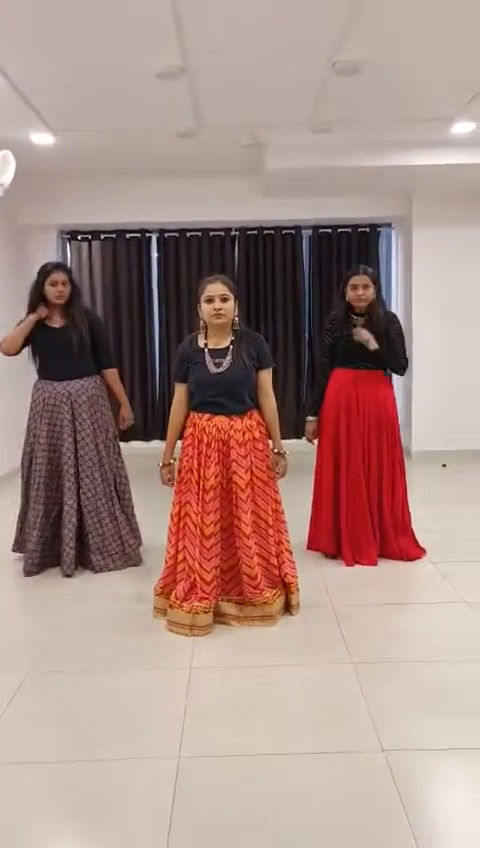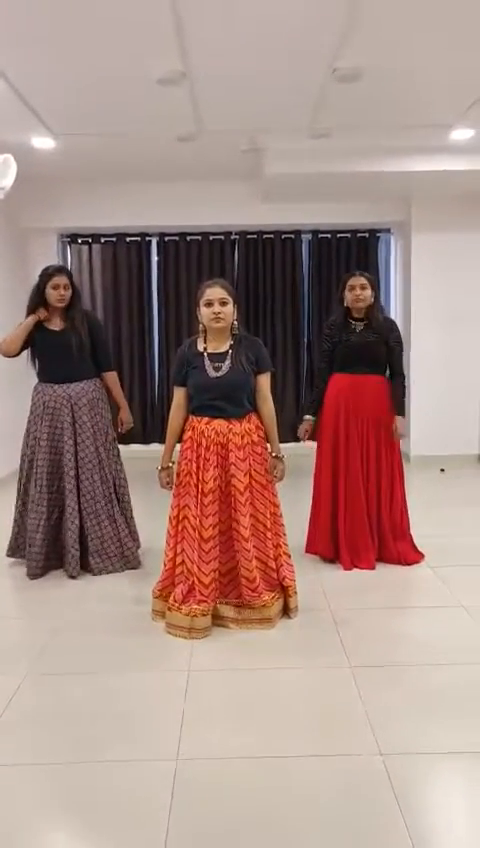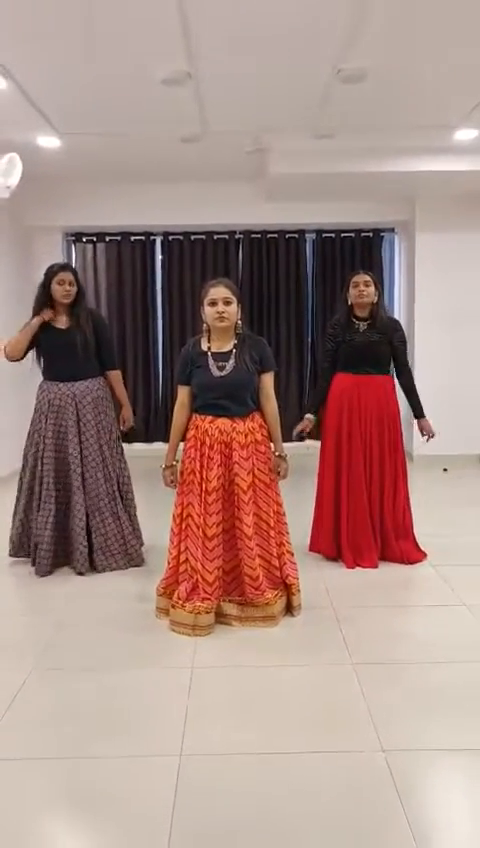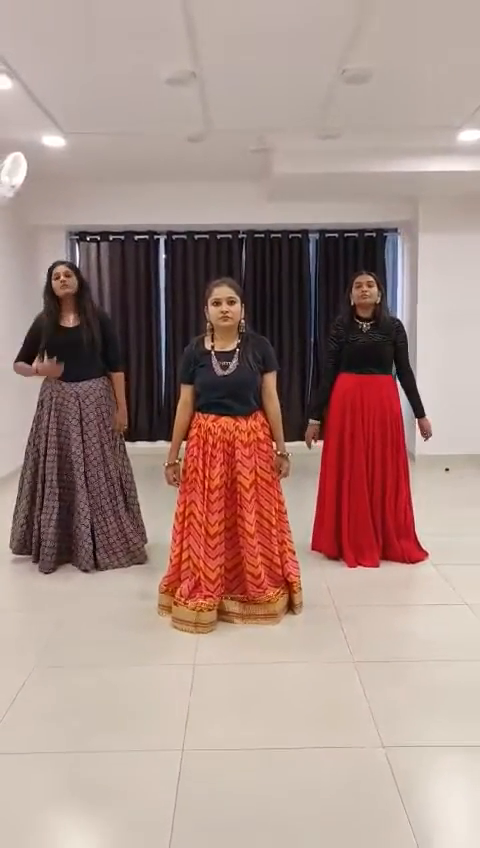
dt=0.2s
person 1, frame 1
left shoulder: (253, 343)
right shoulder: (188, 349)
left elbow: (266, 397)
right elbow: (179, 404)
left wrist: (278, 447)
right wrist: (166, 456)
left hip: (247, 441)
right hip: (202, 443)
left knee: (249, 519)
right knee: (202, 521)
left ankle: (252, 591)
right ankle: (200, 594)
person 1, frame 2
left shoulder: (252, 347)
right shoulder: (187, 353)
left elbow: (265, 401)
right elbow: (178, 407)
left wrist: (276, 451)
right wrist: (165, 460)
left hip: (245, 445)
right hip: (200, 447)
left knee: (248, 522)
right knee: (200, 524)
left ankle: (251, 594)
right ankle: (198, 597)
person 1, frame 3
left shoulder: (256, 347)
right shoulder: (191, 352)
left elbow: (268, 400)
right elbow: (182, 406)
left wrist: (279, 450)
right wrist: (169, 458)
left hip: (248, 443)
right hip: (204, 445)
left knee: (251, 521)
right knee: (204, 523)
left ankle: (253, 592)
right ankle: (201, 595)
person 1, frame 4
left shoulder: (259, 347)
right shoulder: (195, 351)
left elbow: (270, 400)
right elbow: (185, 405)
left wrist: (281, 449)
right wrist: (172, 457)
left hip: (251, 442)
right hip: (207, 443)
left knee: (253, 519)
right knee: (206, 521)
left ankle: (255, 590)
right ankle: (203, 593)
person 2, frame 1
left shoulder: (86, 318)
right shoulder: (34, 325)
left elbow: (106, 363)
left wrist: (123, 403)
right wrist: (34, 317)
left hip: (87, 400)
right hip: (49, 403)
left knee: (92, 473)
right knee: (49, 474)
left ankle: (100, 545)
right ankle: (48, 546)
person 2, frame 2
left shoulder: (86, 321)
right shoulder: (34, 327)
left elbow: (106, 366)
left wrist: (123, 406)
right wrist: (33, 318)
left hip: (87, 403)
right hip: (49, 406)
left knee: (92, 475)
right knee: (49, 477)
left ankle: (100, 548)
right ankle: (47, 548)
person 2, frame 3
left shoulder: (92, 319)
right shoulder: (39, 323)
left elbow: (110, 364)
right elbow: (10, 353)
left wrist: (125, 404)
right wrist: (36, 321)
left hip: (92, 401)
right hip: (54, 403)
left knee: (96, 474)
right knee: (54, 475)
left ankle: (104, 545)
right ankle: (52, 545)
person 2, frame 4
left shoulder: (98, 319)
right shoulder: (43, 322)
left elbow: (115, 366)
right elbow: (20, 363)
left wrist: (121, 407)
right wrist: (39, 369)
left hip: (95, 401)
right hip: (57, 402)
left knee: (99, 473)
right knee: (55, 475)
left ankle: (106, 543)
right ankle: (54, 543)
person 3, frame 1
left shoulder: (388, 320)
right shoulder: (335, 322)
left elbow: (401, 364)
right elbow: (323, 368)
left wrist: (375, 346)
right wrist: (313, 414)
left hip: (377, 400)
right hip: (340, 400)
left knee: (381, 471)
right knee: (341, 471)
left ankle: (388, 538)
right ankle: (344, 539)
person 3, frame 2
left shoulder: (387, 327)
right shoulder: (333, 327)
left elbow: (397, 373)
right elbow: (323, 373)
left wrist: (398, 413)
right wrist: (310, 415)
left hip: (377, 405)
right hip: (339, 404)
left knee: (380, 475)
right knee: (341, 475)
left ankle: (386, 543)
right ankle: (343, 543)
person 3, frame 3
left shoulder: (391, 326)
right shoulder: (337, 326)
left elbow: (403, 371)
right elbow: (326, 372)
left wrist: (419, 414)
right wrist: (310, 413)
left hip: (380, 403)
right hip: (344, 403)
left knee: (383, 474)
right knee: (345, 473)
left ankle: (389, 542)
right ankle: (347, 542)
person 3, frame 4
left shoulder: (393, 326)
right shoulder: (340, 327)
left elbow: (404, 371)
right elbow: (329, 372)
left wrist: (420, 413)
right wrist: (315, 417)
left hip: (383, 404)
right hip: (346, 403)
left knee: (385, 473)
right knee: (347, 473)
left ankle: (391, 541)
right ankle: (348, 541)
